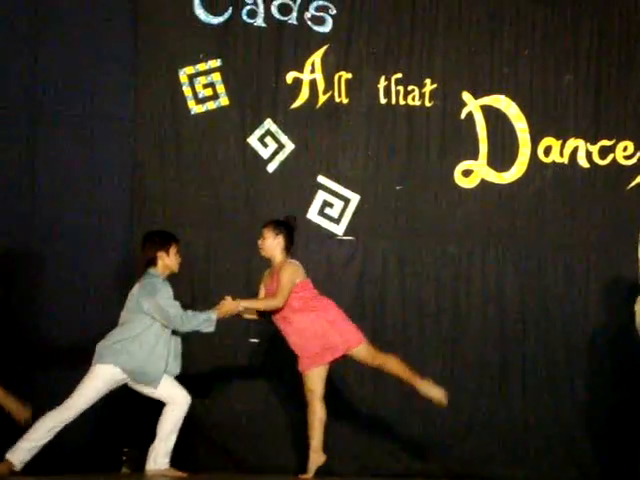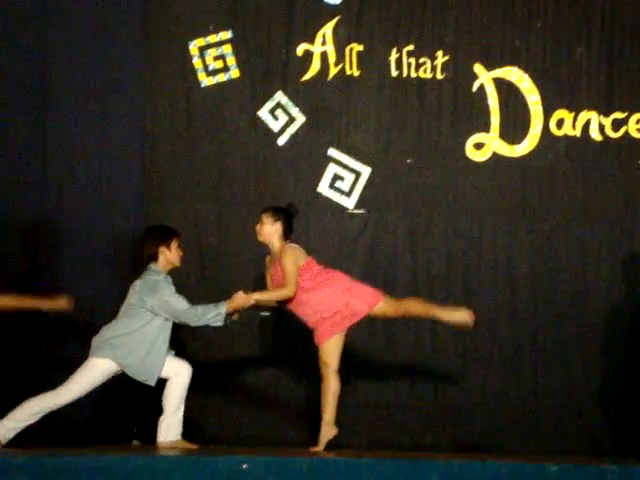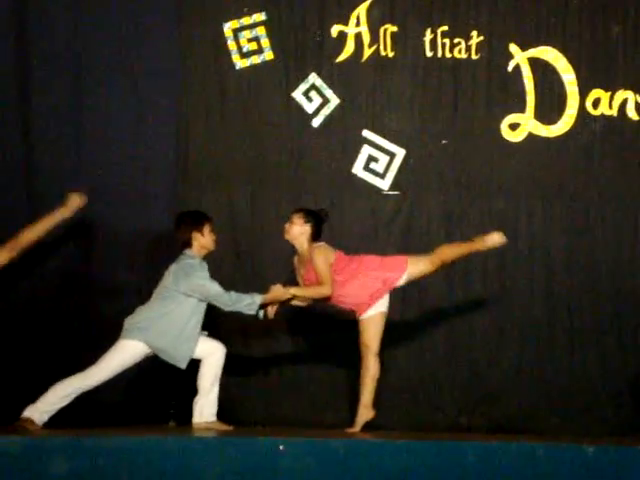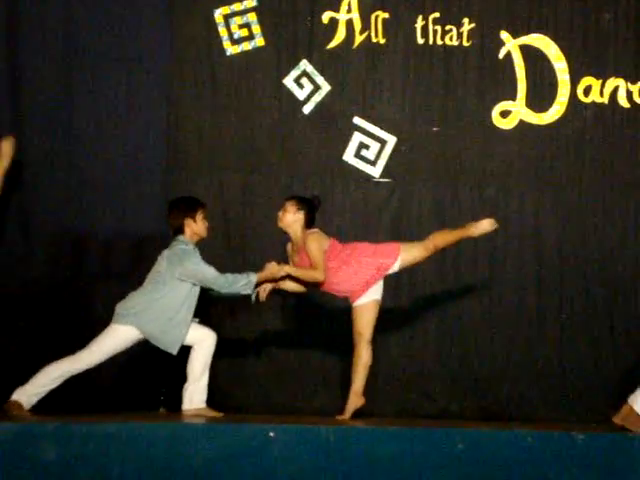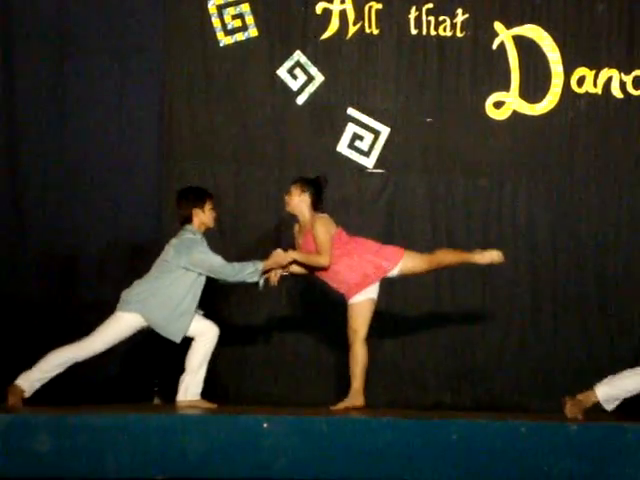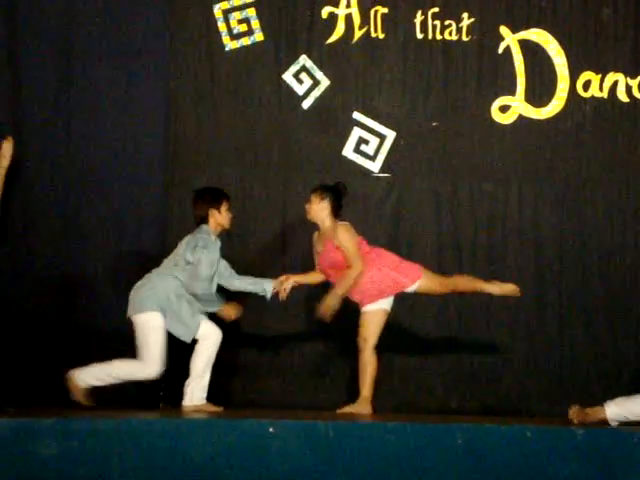
dt=0.3s
person 1, frame 1
left shoulder: (155, 285)
right shoulder: (153, 286)
left elbow: (174, 320)
right elbow: (180, 321)
left wrist: (213, 313)
right wrist: (217, 313)
left hip: (137, 366)
right hip: (114, 361)
left knee: (180, 399)
right knee: (70, 409)
person 1, frame 2
left shoulder: (157, 281)
right shoulder: (155, 285)
left elbow: (185, 315)
right elbow: (191, 315)
left wrist: (226, 309)
right wrist: (229, 306)
left hip: (136, 353)
right hip: (111, 351)
left knee: (182, 370)
right knee: (62, 395)
left ankle: (169, 435)
person 1, frame 3
left shoulder: (193, 266)
right shoulder: (189, 270)
left elbow: (220, 299)
right elbow: (225, 300)
left wrist: (262, 302)
right wrist: (267, 297)
left hip: (167, 336)
right hip: (143, 334)
left knee: (216, 350)
right knee: (93, 376)
left ankle: (204, 416)
right ankle: (32, 415)
person 1, frame 4
left shoulder: (185, 252)
right shoulder: (183, 256)
left elbow: (214, 283)
right elbow: (220, 282)
left wrist: (257, 282)
right wrist: (261, 276)
left hip: (159, 321)
right hip: (135, 319)
left knee: (206, 337)
right knee: (82, 360)
left ankle: (193, 403)
right ankle: (20, 400)
person 1, frame 5
left shoulder: (191, 242)
right shoulder: (191, 245)
left elbow: (221, 271)
right elbow: (227, 271)
left wrist: (263, 269)
right wrist: (267, 264)
left hip: (163, 309)
right hip: (139, 307)
left knee: (209, 330)
right knee: (86, 347)
left ankle: (188, 395)
right ankle: (22, 385)
person 1, frame 6
left shoulder: (209, 242)
right shoulder: (204, 243)
left elbow: (228, 278)
right elbow: (199, 286)
left wrist: (271, 285)
right wrist: (221, 307)
left hip: (172, 305)
right hip: (151, 302)
left knee: (212, 334)
right knee: (151, 368)
left ankle: (194, 399)
right ankle: (81, 378)
person 2, frame 1
left shoulder: (290, 267)
right shoulder: (268, 275)
left elbow: (279, 302)
right elbow: (258, 311)
left wrist: (244, 302)
right wrist: (238, 307)
left hip: (326, 324)
right hip: (308, 341)
left knee: (374, 358)
right knee: (313, 395)
left ankle: (419, 382)
right ankle: (315, 453)
person 2, frame 2
left shoulder: (289, 253)
right shoulder: (270, 262)
left elbow: (289, 291)
right elbow: (273, 298)
left wrist: (255, 295)
right wrist: (248, 301)
left hip: (342, 297)
right hip: (326, 318)
left knee: (398, 308)
right knee: (328, 369)
left ankle: (443, 312)
right ankle: (327, 427)
person 2, frame 3
left shoulder: (318, 252)
right shoulder: (298, 261)
left elbow: (327, 289)
right elbow: (308, 297)
left wrist: (292, 289)
left hip: (378, 276)
right hip: (366, 299)
left knee: (433, 260)
right knee: (368, 351)
left ankle: (479, 243)
right ankle: (364, 409)
person 2, frame 4
left shoulder: (312, 238)
right shoulder: (291, 247)
left elbow: (320, 275)
right elbow: (303, 283)
left wrist: (287, 269)
right wrist: (274, 283)
left hip: (371, 262)
right hip: (359, 286)
left knee: (425, 246)
right knee: (361, 339)
left ankle: (468, 231)
right ankle: (354, 397)
person 2, frame 5
left shoulder: (320, 222)
right shoulder: (298, 229)
left elbow: (324, 260)
right elbow: (309, 266)
left wrist: (293, 254)
right wrist: (285, 267)
left hip: (372, 262)
right hip: (357, 283)
left knee: (430, 260)
right knee: (356, 336)
left ankle: (475, 256)
right ankle: (356, 394)
person 2, frame 6
left shoulder: (341, 231)
right shoulder: (317, 238)
left elbow: (357, 266)
right elbow: (322, 274)
left wrist: (335, 295)
right wrist: (293, 279)
left hip: (388, 273)
right hip: (370, 295)
left knee: (445, 284)
right knee: (365, 343)
left ankle: (491, 287)
right ankle: (364, 402)
